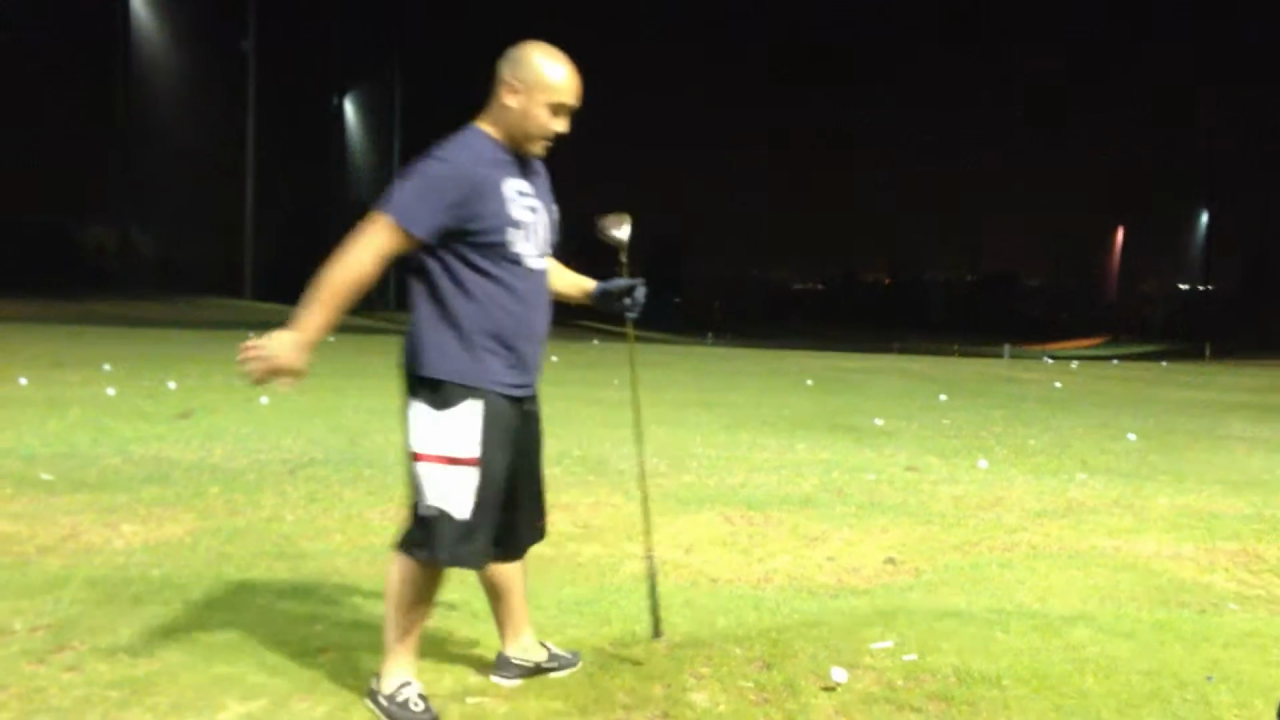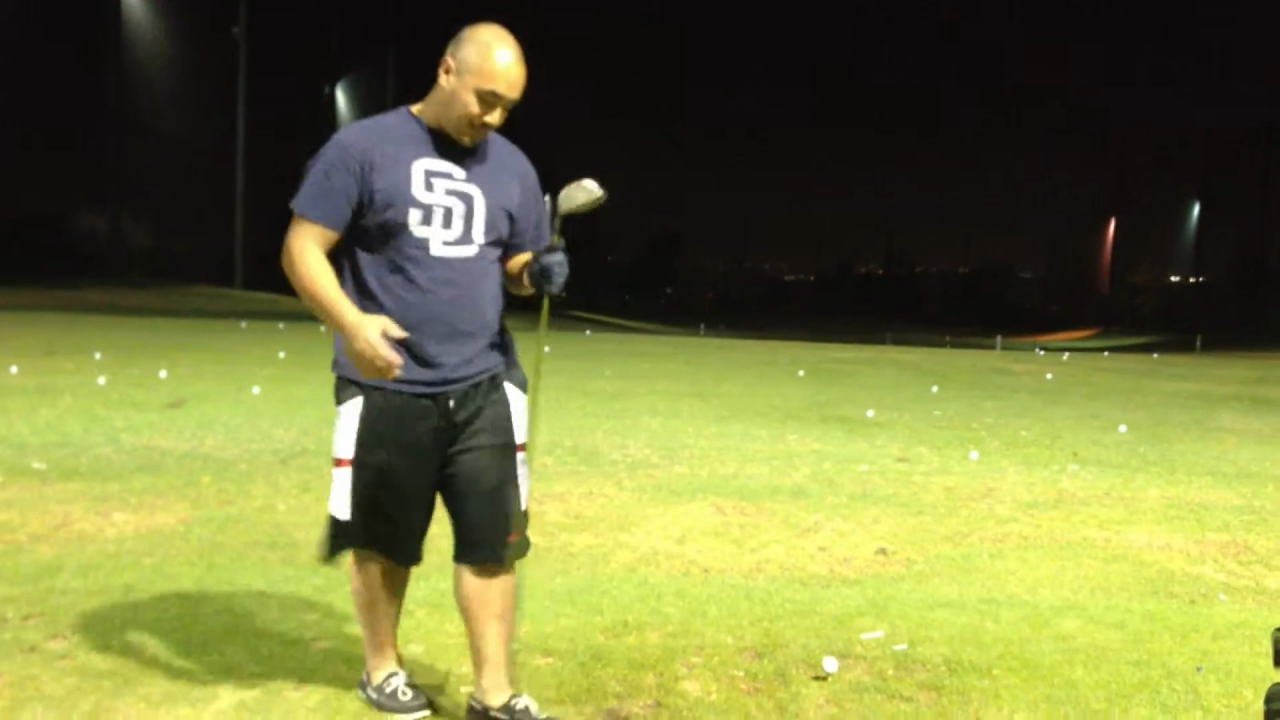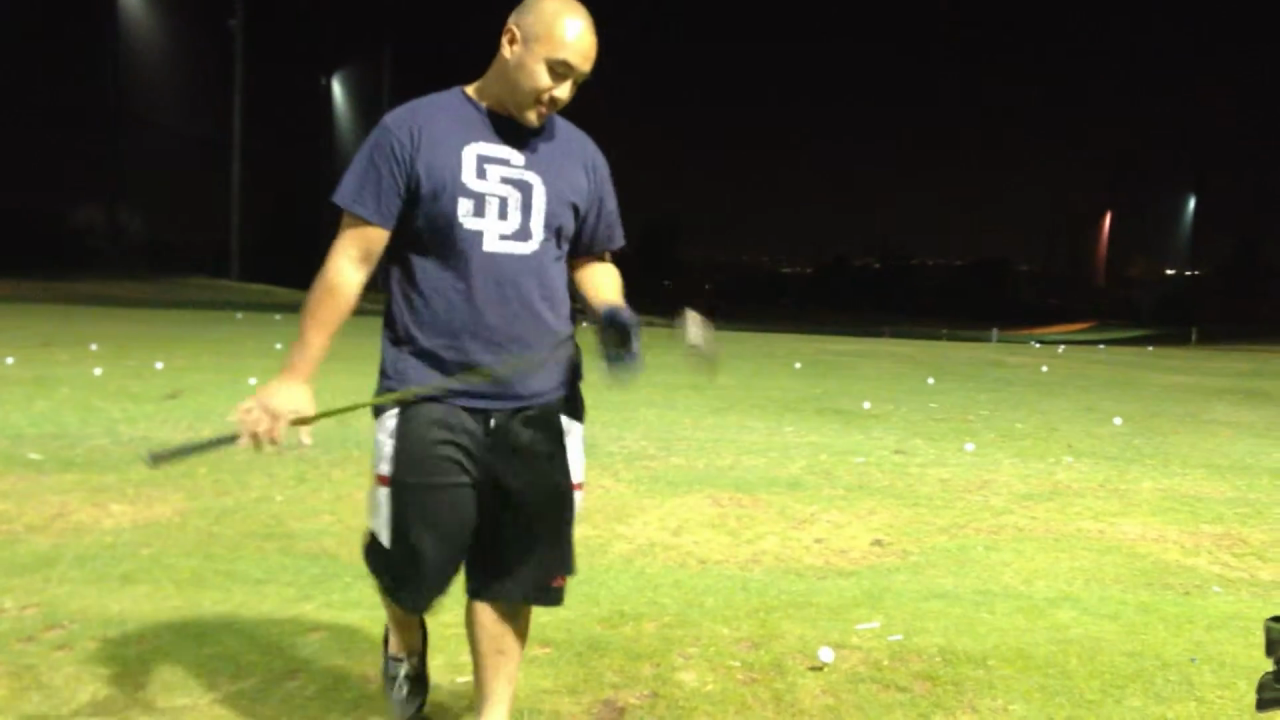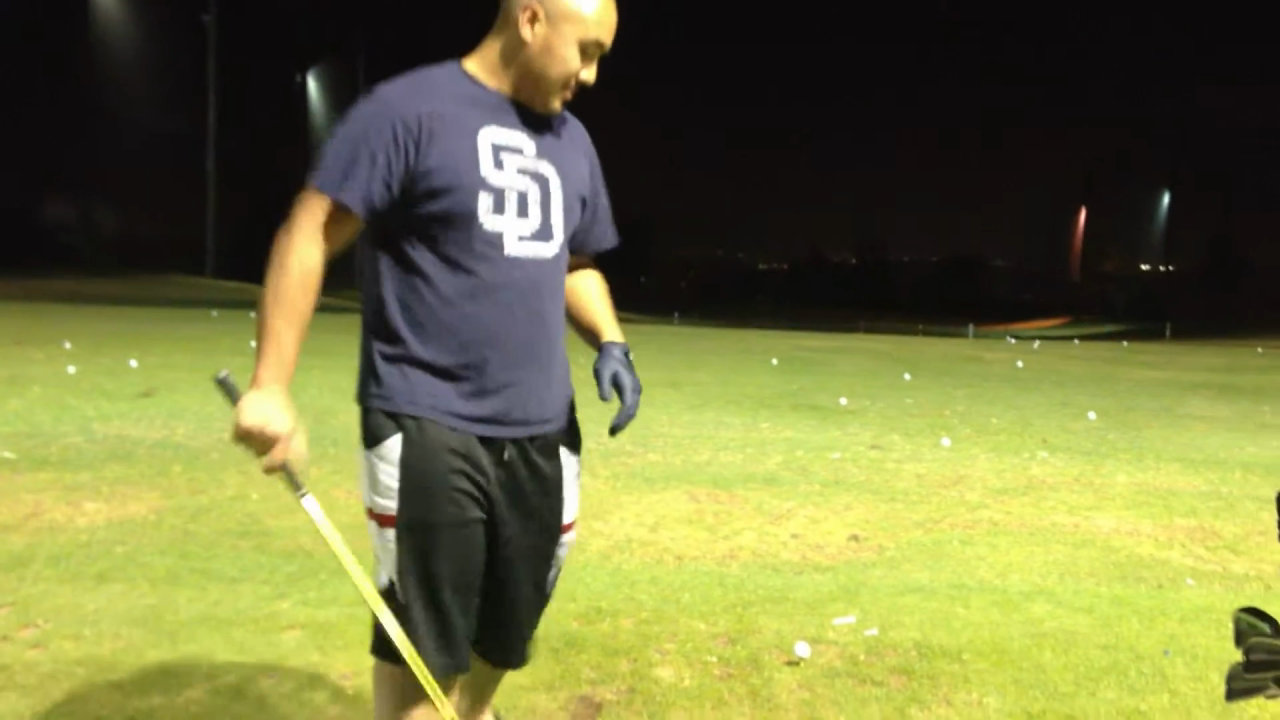
dt=0.5s
person 1, frame 1
left shoulder: (533, 173)
right shoulder: (459, 168)
right elbow: (368, 249)
left wrist: (595, 291)
right wrist: (299, 335)
left hip: (515, 386)
right hip: (458, 386)
left knee: (509, 522)
right knee: (440, 526)
left ankle: (519, 648)
person 1, frame 2
left shoulder: (511, 166)
right shoulder: (362, 148)
left elbow: (516, 260)
right elbow: (301, 247)
left wrist: (537, 272)
right wrist: (350, 322)
left hip: (483, 382)
right hip: (386, 385)
left knee: (493, 535)
right knee: (381, 536)
person 1, frame 3
left shoulder: (581, 156)
right shoulder: (413, 131)
left elbow: (591, 261)
right elbow: (351, 258)
left wrist: (612, 313)
right wrist: (296, 376)
left hip: (540, 404)
right hip: (430, 396)
left knee: (512, 574)
right knee: (416, 562)
right ankle: (405, 643)
person 1, frame 4
left shoulder: (571, 143)
right shoulder: (412, 110)
right elbow: (307, 237)
left wrist: (611, 343)
right wrist: (271, 386)
left hip: (540, 429)
right hip: (427, 423)
left knee: (502, 622)
right knee: (423, 636)
